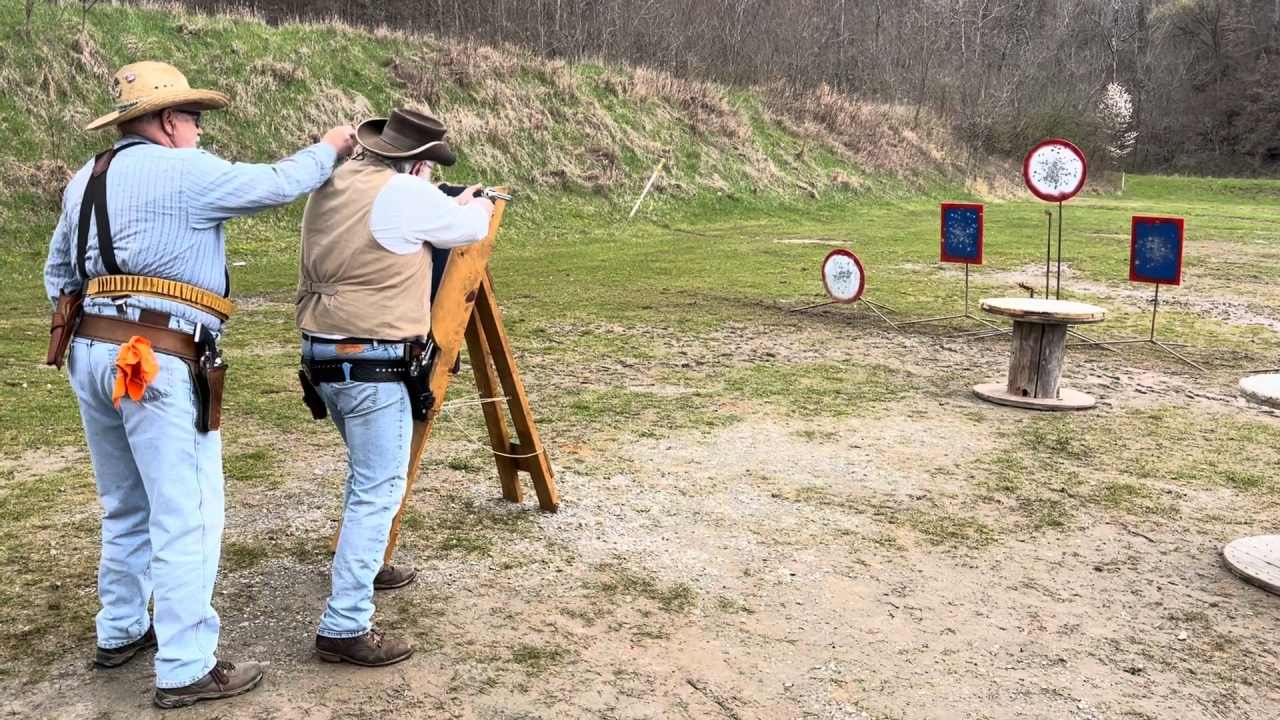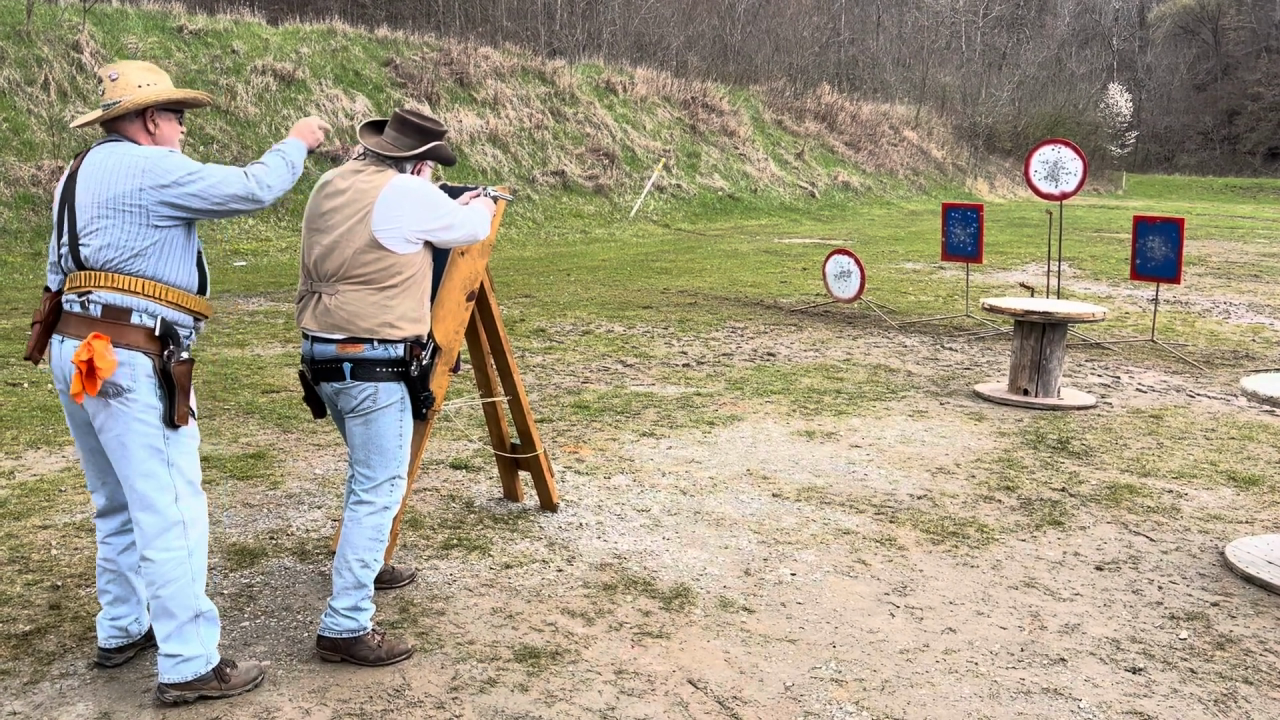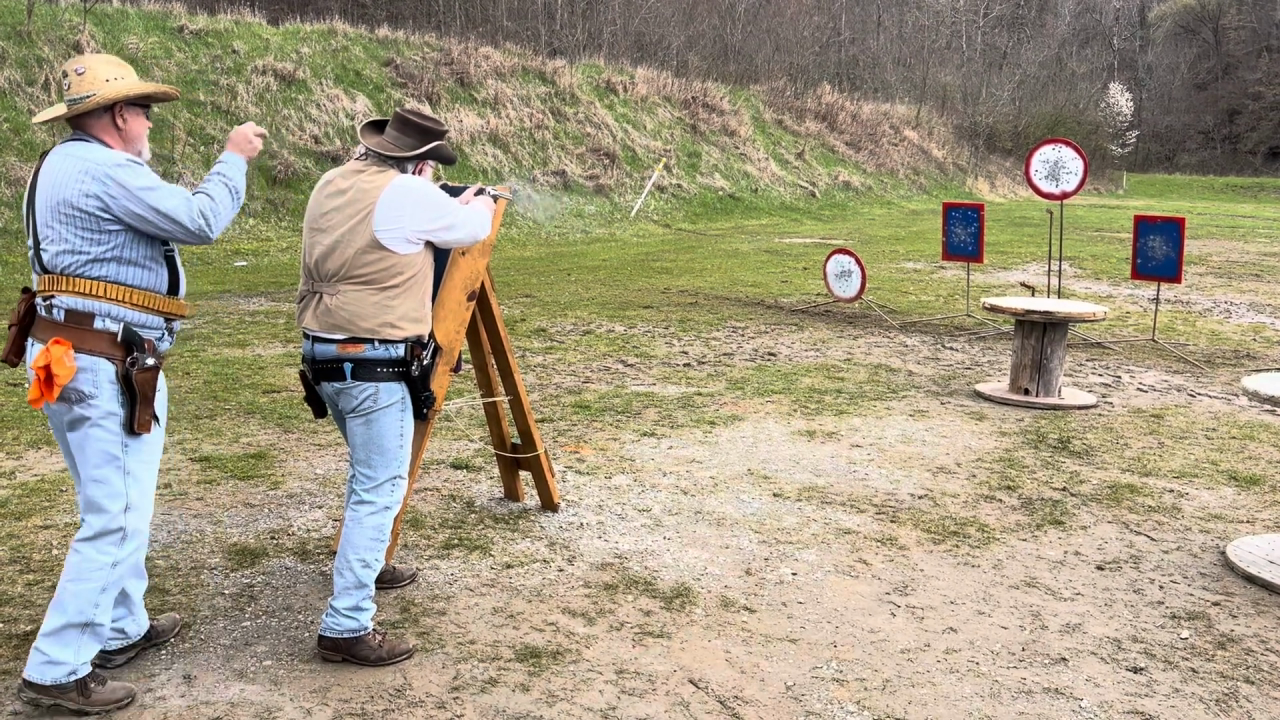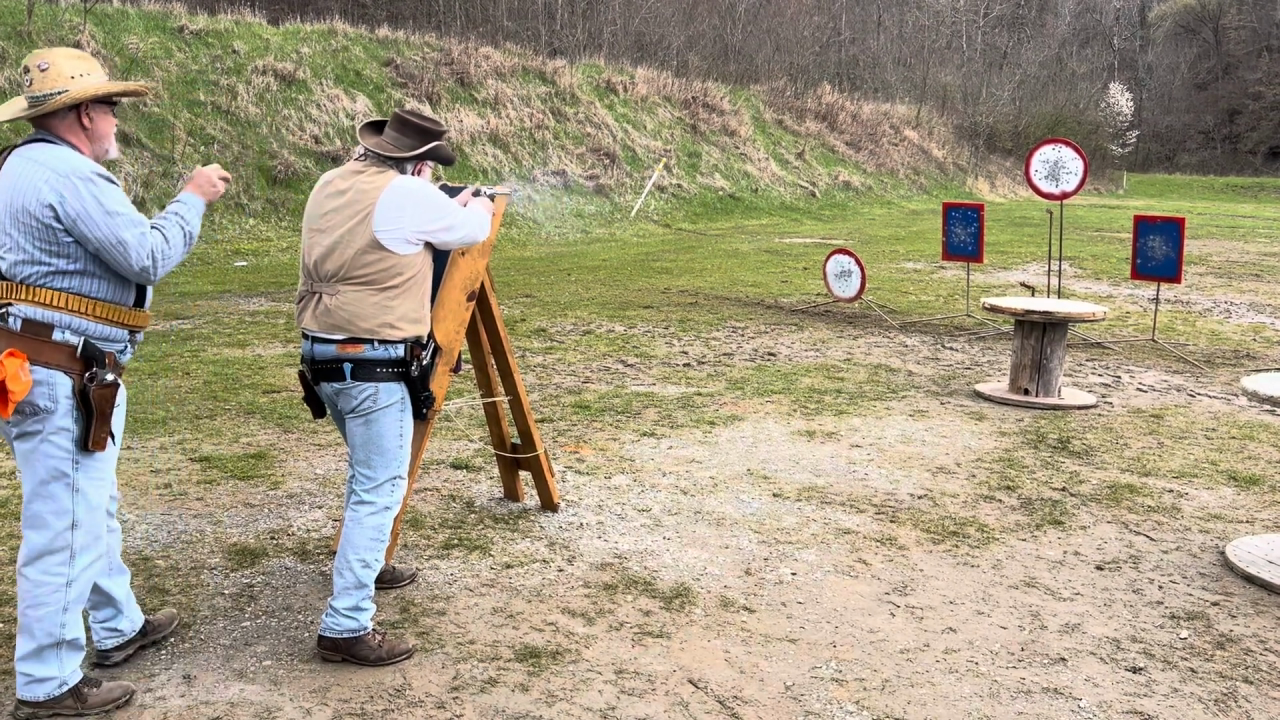
dt=0.4s
person 1, frame 1
left shoulder: (84, 180)
right shoulder: (183, 171)
left elbow: (59, 273)
right elbow: (279, 184)
right wrist: (328, 148)
left hip: (91, 352)
right hip: (159, 361)
left knee: (126, 506)
right knee: (186, 515)
left ankle: (120, 631)
right ankle: (185, 670)
person 1, frame 2
left shoulder: (78, 175)
right shoulder: (149, 168)
left elbow: (57, 269)
right elbow: (251, 189)
right wrist: (297, 143)
left hip: (78, 350)
right hip: (131, 359)
left knee: (118, 505)
right knee: (169, 512)
left ankle: (120, 630)
right ankle: (189, 665)
person 1, frame 3
left shoulder: (55, 169)
right shoulder: (105, 171)
right elbow: (202, 221)
right wrist: (234, 156)
left hip: (63, 354)
right hip: (105, 365)
left knee: (109, 509)
right knee: (116, 520)
left ankle: (121, 628)
right ankle: (57, 670)
person 1, frame 4
right shoulder: (69, 178)
right elbow: (149, 258)
right wrist: (194, 198)
right hip: (64, 375)
left knee: (89, 509)
right knee: (64, 529)
left ankle: (118, 626)
person 2, frame 1
left shoulder: (330, 185)
right shoulder: (405, 194)
right elbow: (468, 229)
left wrist: (452, 203)
right wrist: (479, 206)
left hip: (324, 357)
right hip: (372, 364)
left knee: (367, 473)
right knee: (378, 491)
left ankle: (363, 566)
right ankle: (344, 627)
person 2, frame 2
left shoulder: (331, 185)
right shoulder: (406, 194)
right elbow: (470, 230)
left wrist: (451, 205)
right wrist: (480, 206)
left hip: (324, 357)
right hip: (372, 365)
left knee: (367, 474)
right knee: (378, 491)
left ankle: (363, 565)
right ankle: (345, 626)
person 2, frame 3
left shoulder: (331, 184)
right shoulder: (407, 194)
right elbow: (470, 230)
left wrist: (453, 204)
right wrist: (481, 205)
left hip: (324, 356)
right hip: (372, 364)
left knee: (368, 473)
right knee: (379, 490)
left ankle: (364, 565)
right ankle: (346, 627)
person 2, frame 4
left shoulder: (330, 185)
right shoulder: (407, 195)
right elbow: (469, 230)
left wrist: (451, 204)
right wrist: (480, 206)
left hip: (324, 357)
right hip: (372, 365)
left knee: (368, 474)
right knee: (379, 490)
left ankle: (365, 565)
right ankle: (346, 626)
